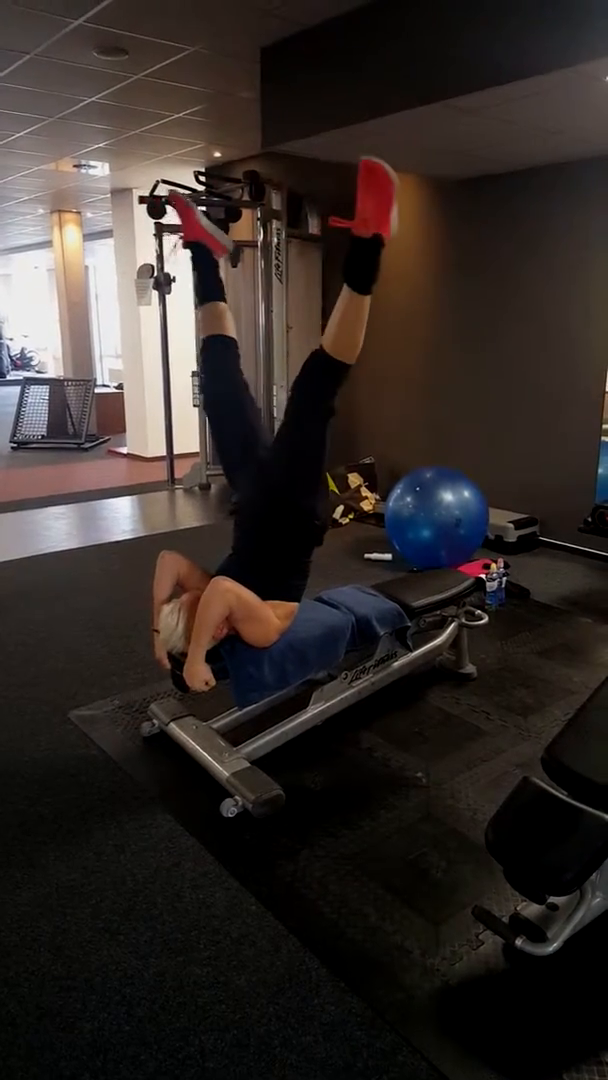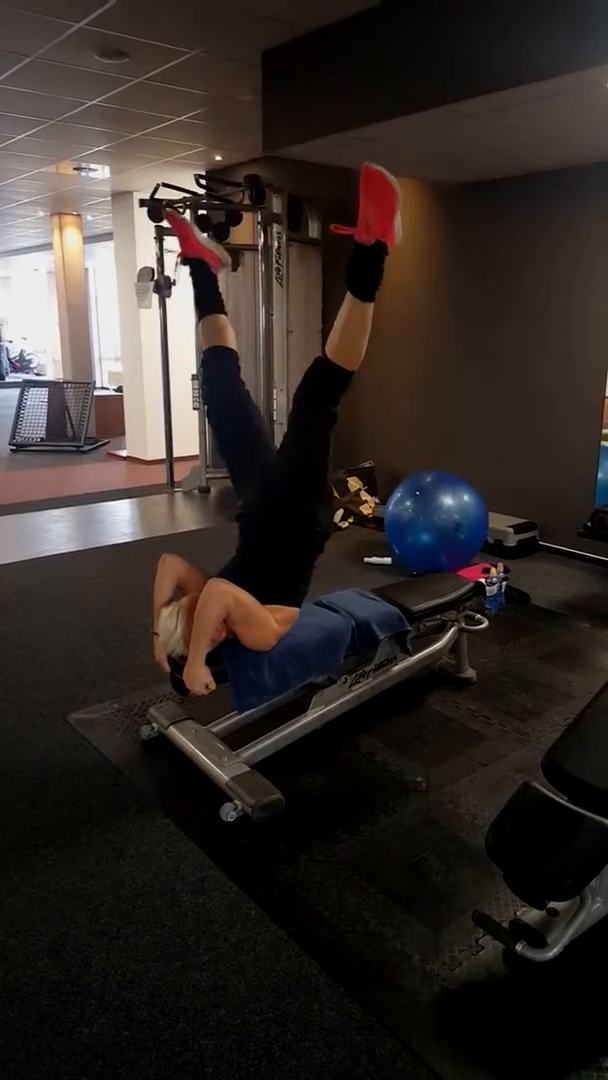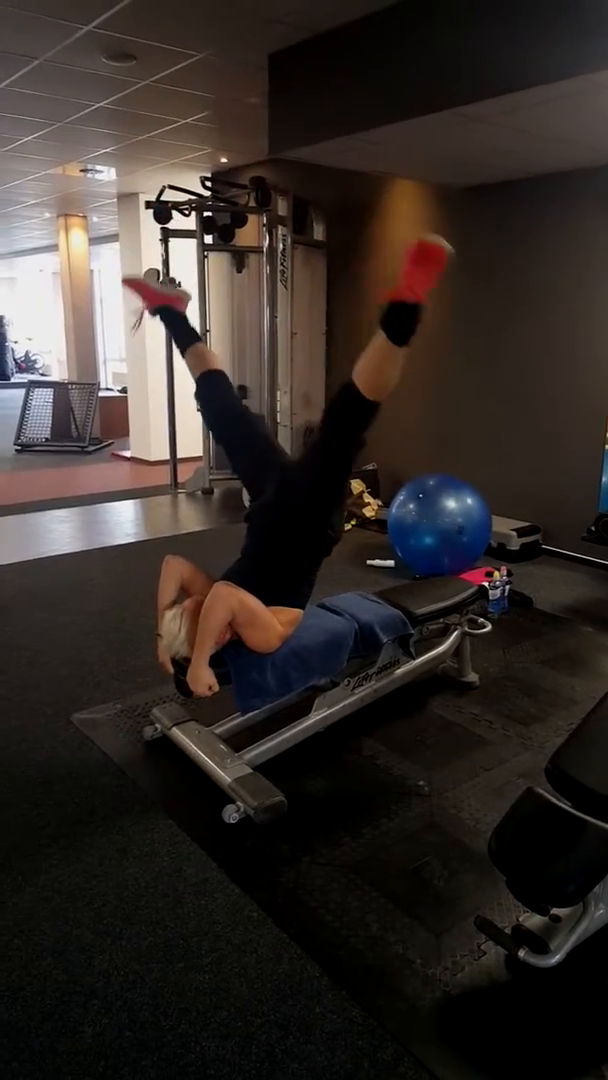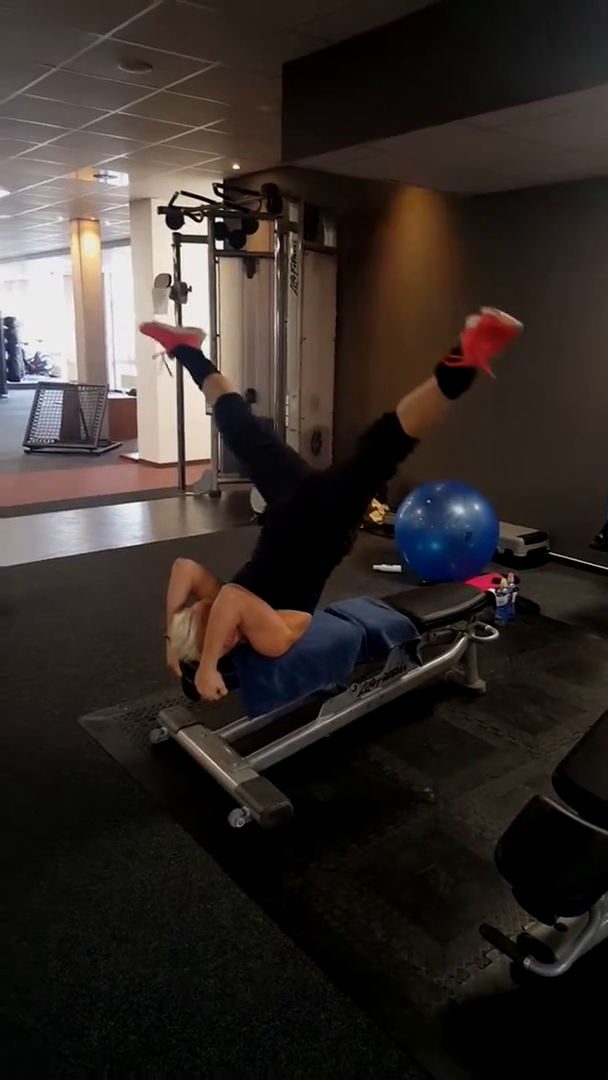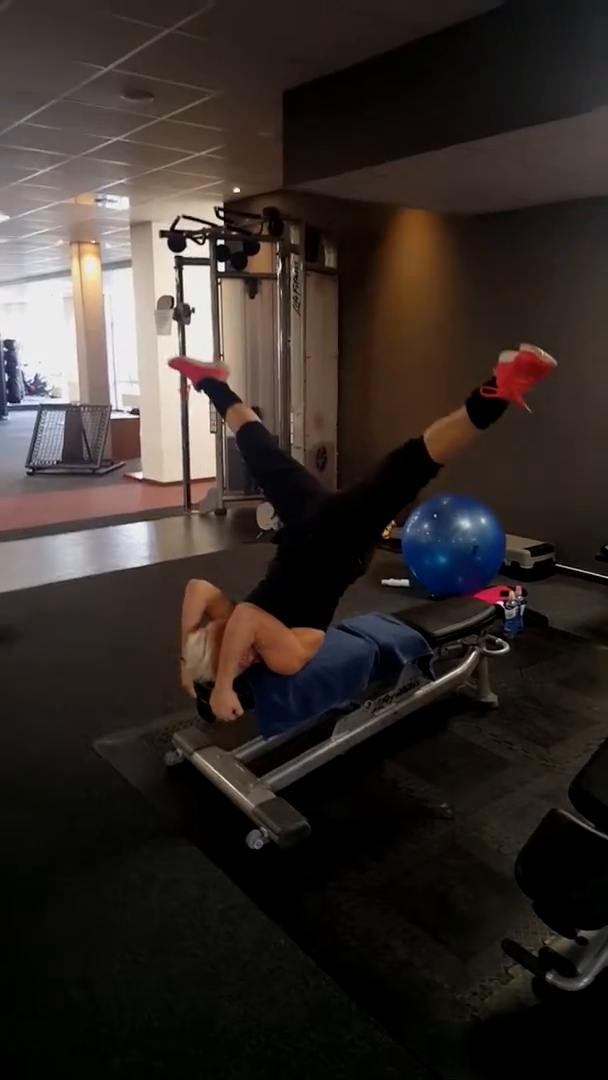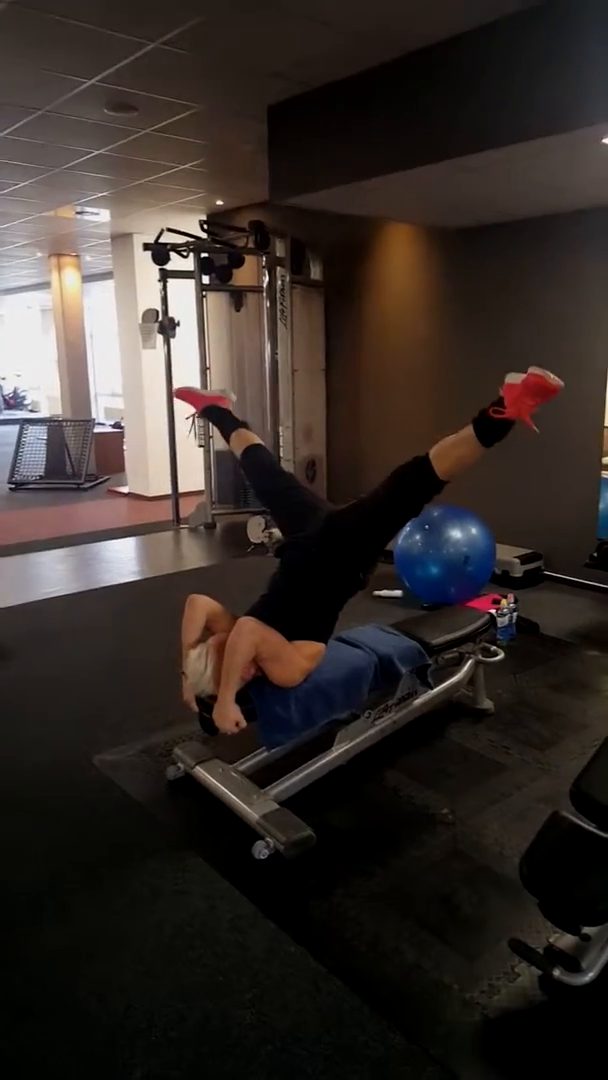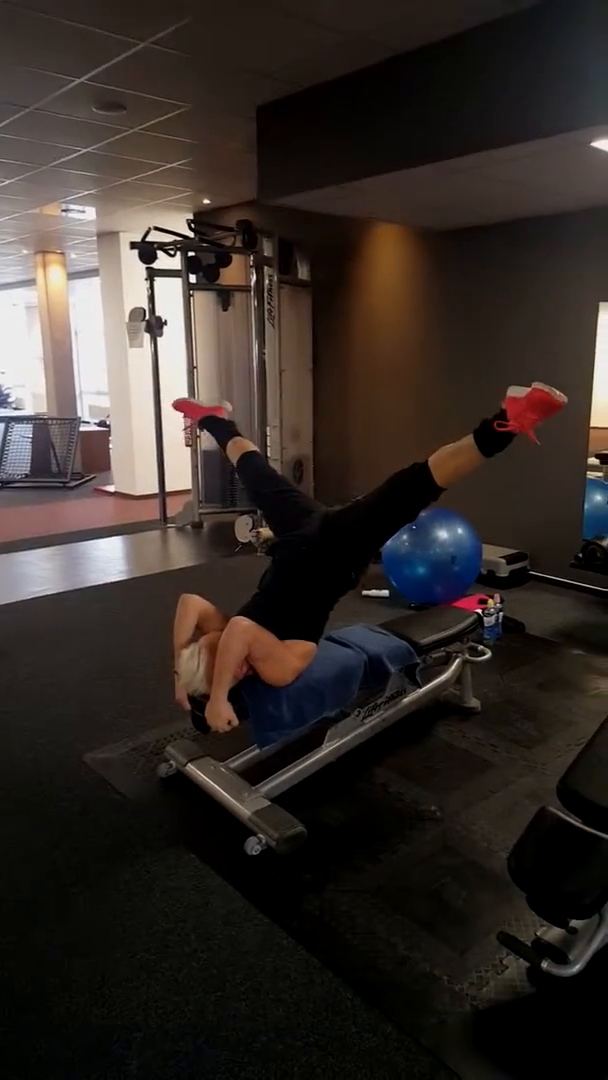
dt=0.3s
person 1, frame 1
left shoulder: (261, 629)
right elbow: (169, 558)
right wrist: (162, 632)
left hip: (288, 513)
right hip: (260, 503)
right knee: (221, 386)
person 1, frame 2
left shoulder: (260, 634)
right elbow: (169, 562)
right wrist: (161, 631)
left hip: (292, 518)
right hip: (267, 510)
right knee: (222, 393)
person 1, frame 3
left shoulder: (265, 636)
right elbow: (173, 563)
right wrist: (167, 635)
left hip: (303, 526)
right hip: (278, 513)
right knee: (223, 408)
left ankle: (406, 301)
person 1, frame 4
left shoulder: (272, 640)
right shoulder: (212, 618)
right elbow: (184, 568)
left hip: (316, 526)
right hip: (293, 512)
right knee: (239, 425)
left ankle: (466, 360)
person 1, frame 5
left shoulder: (285, 658)
right shoulder: (235, 635)
right elbow: (197, 587)
left wrist: (222, 690)
left hip: (335, 544)
right hip: (307, 527)
right knee: (261, 453)
left ankle: (498, 391)
right ankle: (210, 382)
person 1, frame 6
left shoulder: (287, 670)
right shoulder: (238, 648)
left wrist: (225, 702)
left hip: (336, 556)
right hip: (309, 544)
left knee: (411, 489)
right knee: (264, 474)
left ankle: (507, 410)
right ankle: (215, 409)
person 1, frame 7
left shoulder: (279, 668)
right shoulder: (229, 644)
left wrist: (217, 700)
left hip: (331, 555)
right hip: (300, 541)
left knee: (407, 495)
right knee: (259, 479)
left ankle: (508, 422)
right ankle: (212, 420)
